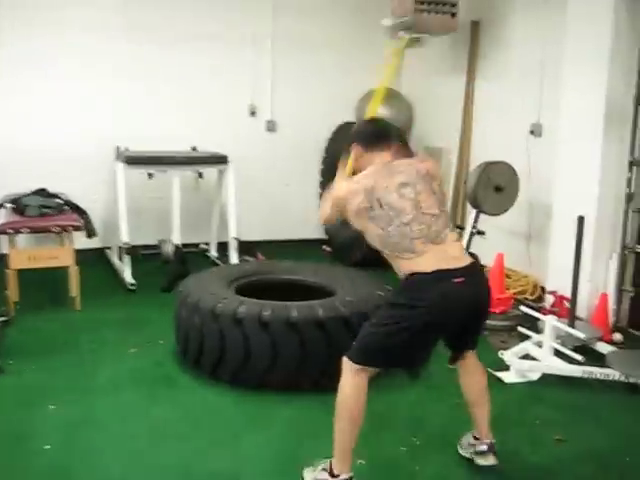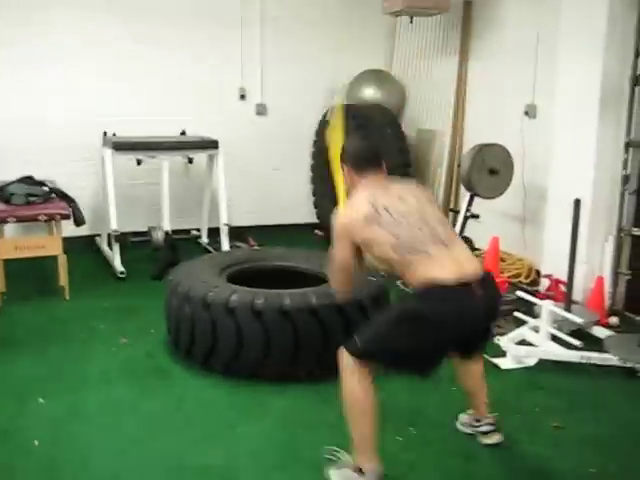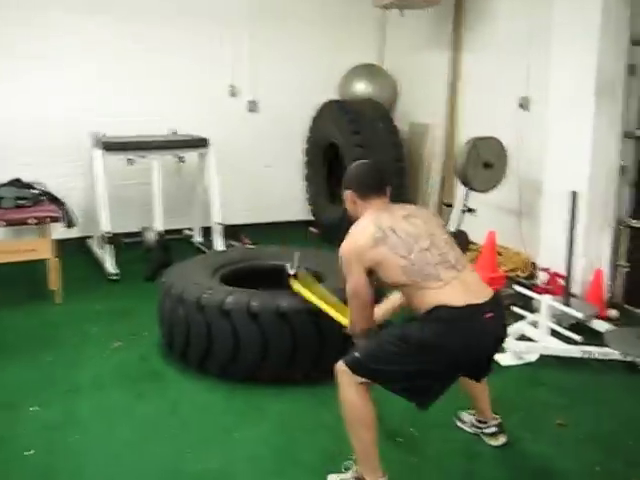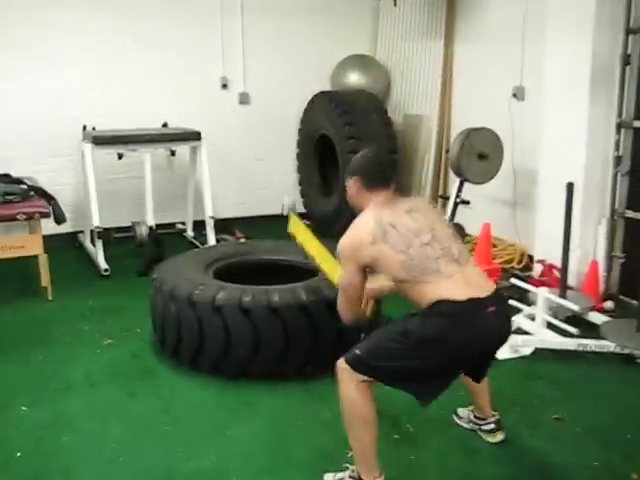
dt=0.1s
person 1, frame 1
left shoulder: (349, 190)
right shoulder: (423, 167)
left elbow: (326, 214)
right wrist: (391, 143)
left hip: (422, 291)
right hip: (472, 279)
left knee: (355, 367)
right knee: (465, 352)
right ankle: (482, 441)
person 1, frame 2
left shoulder: (347, 216)
right shoulder: (414, 189)
left elbow: (339, 282)
left hip: (443, 301)
right hip: (484, 292)
left knee: (353, 362)
right knee: (462, 344)
right ankle: (484, 421)
person 1, frame 3
left shoulder: (355, 241)
right shoulder: (421, 214)
left elbow: (360, 323)
left wrist: (362, 332)
right wrist: (383, 311)
left hip: (453, 324)
right hip: (493, 315)
left knee: (349, 373)
right ankle: (488, 422)
person 1, frame 4
left shoulder: (356, 237)
right shoulder: (425, 206)
left elbow: (350, 314)
left wrist: (361, 292)
left hip: (455, 321)
right hip: (498, 313)
left knee: (350, 372)
right ankle: (487, 419)
